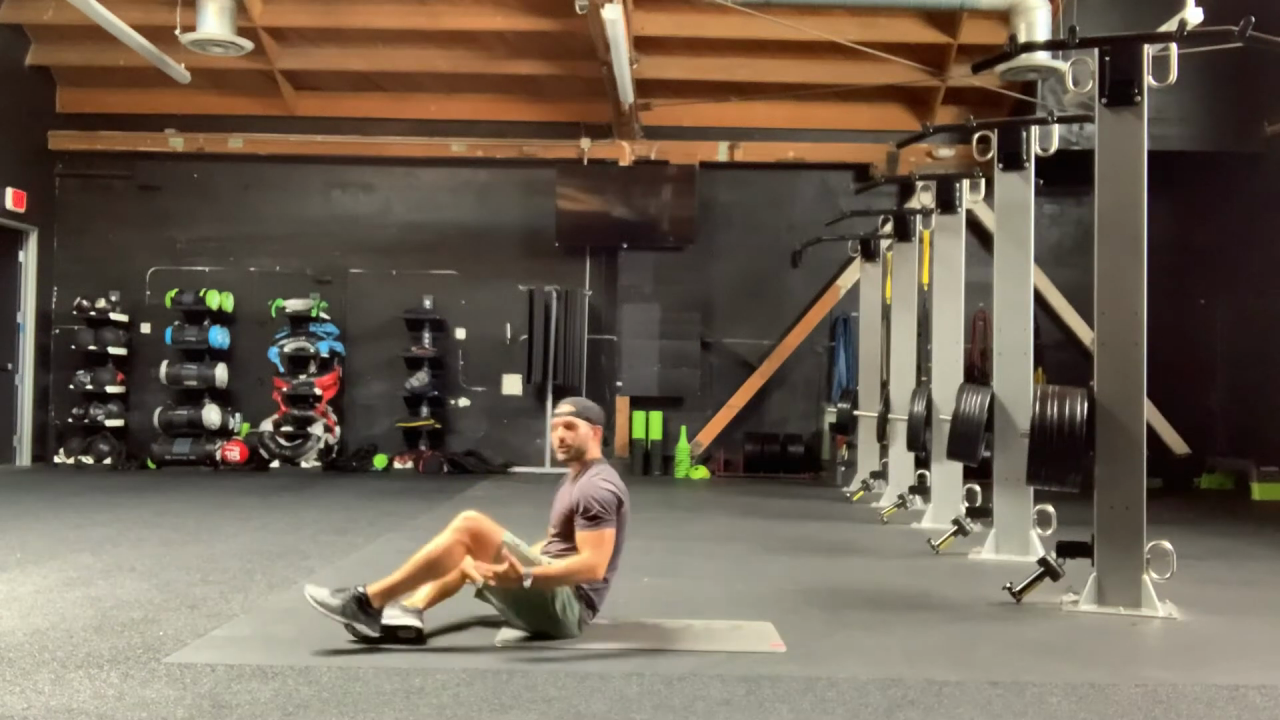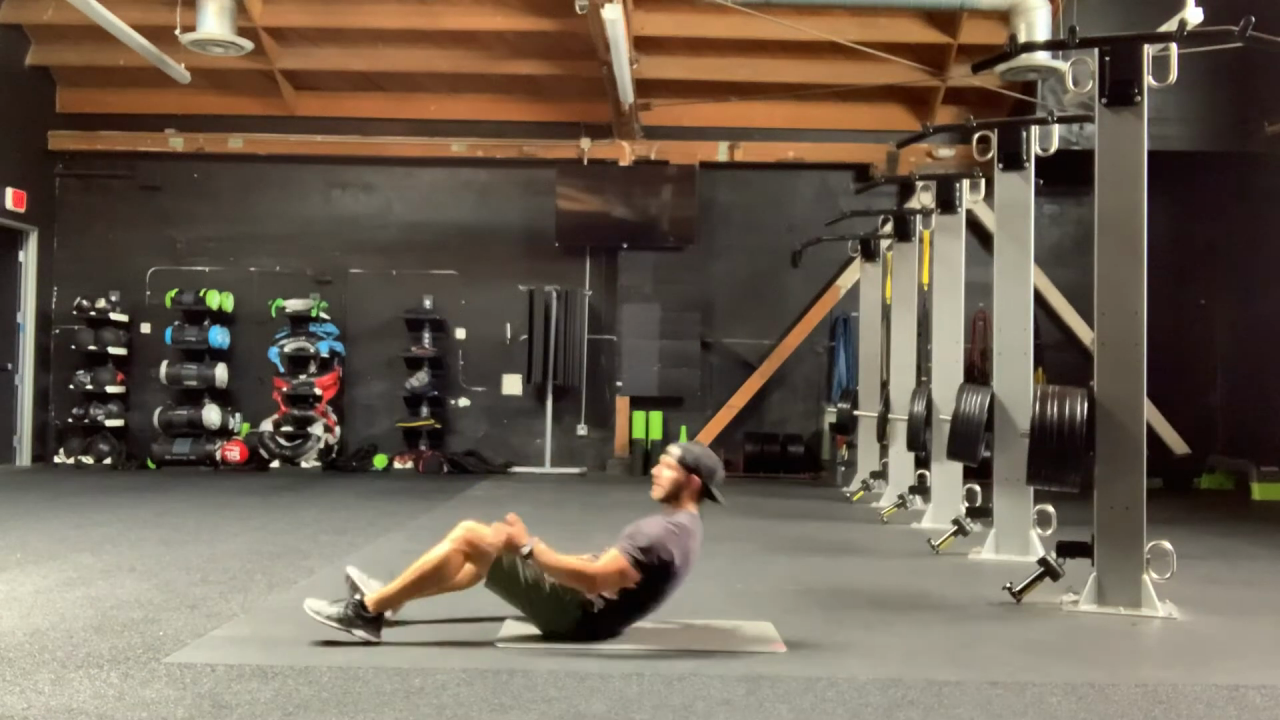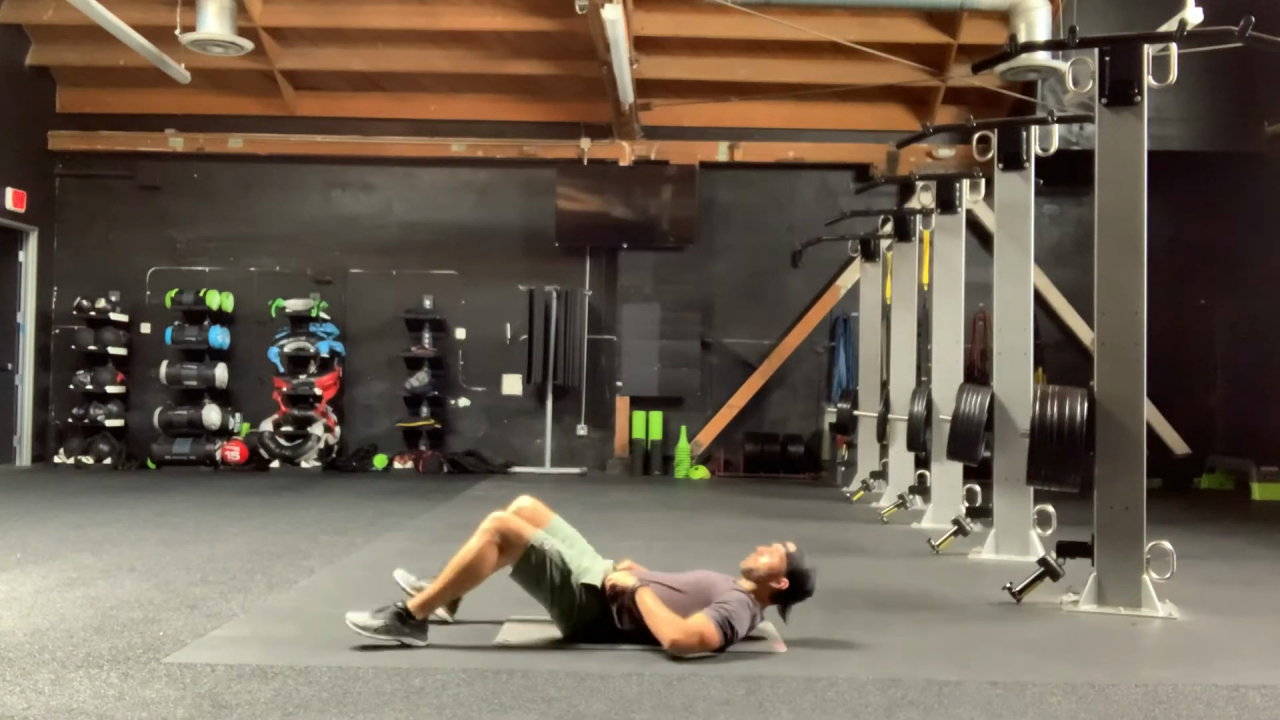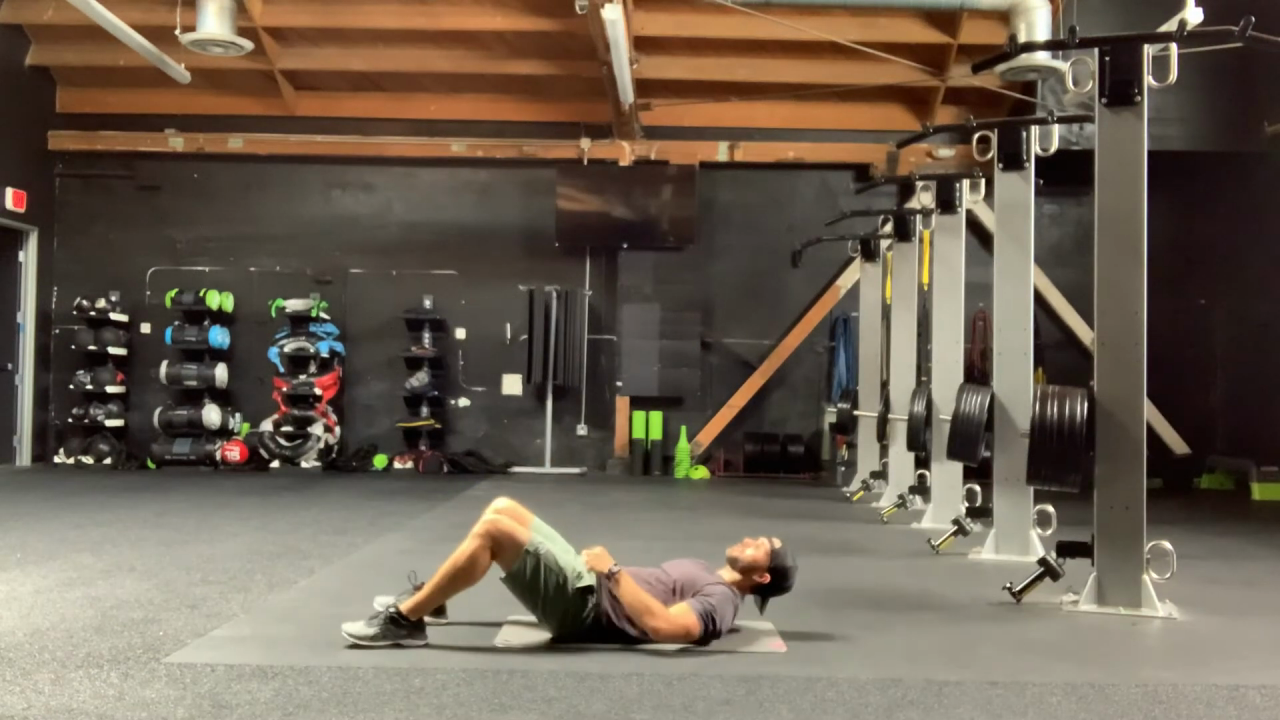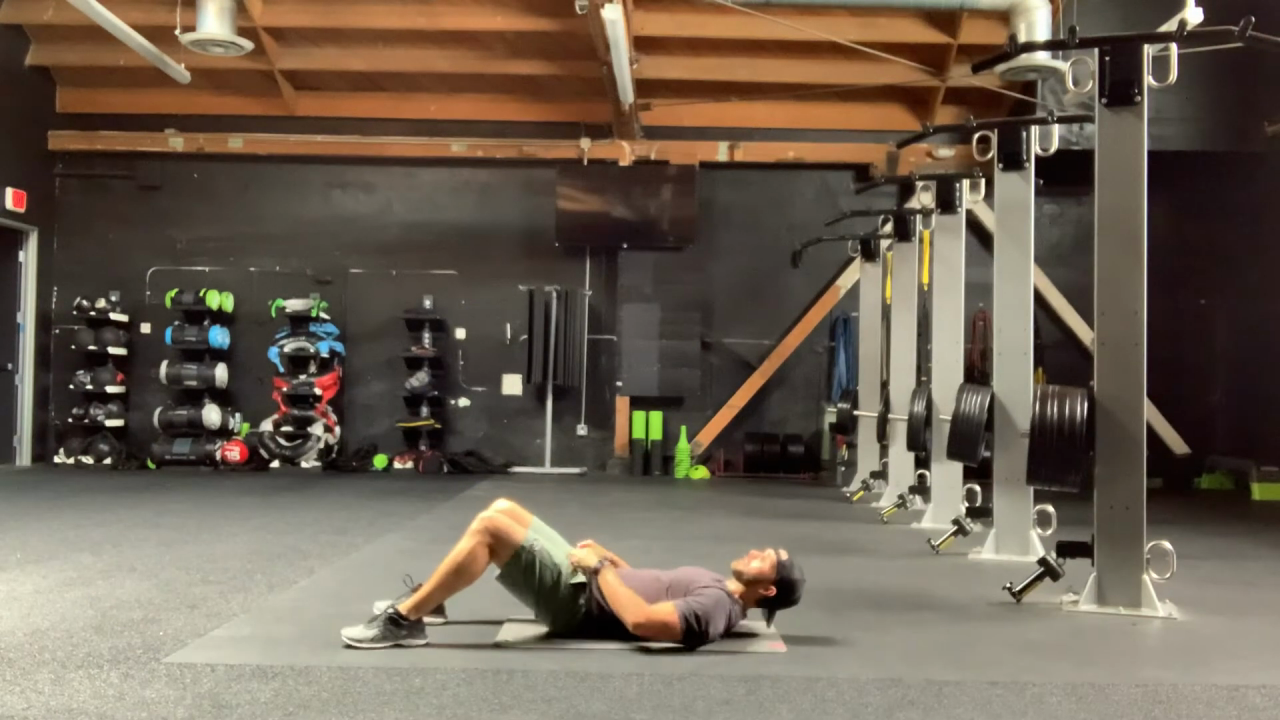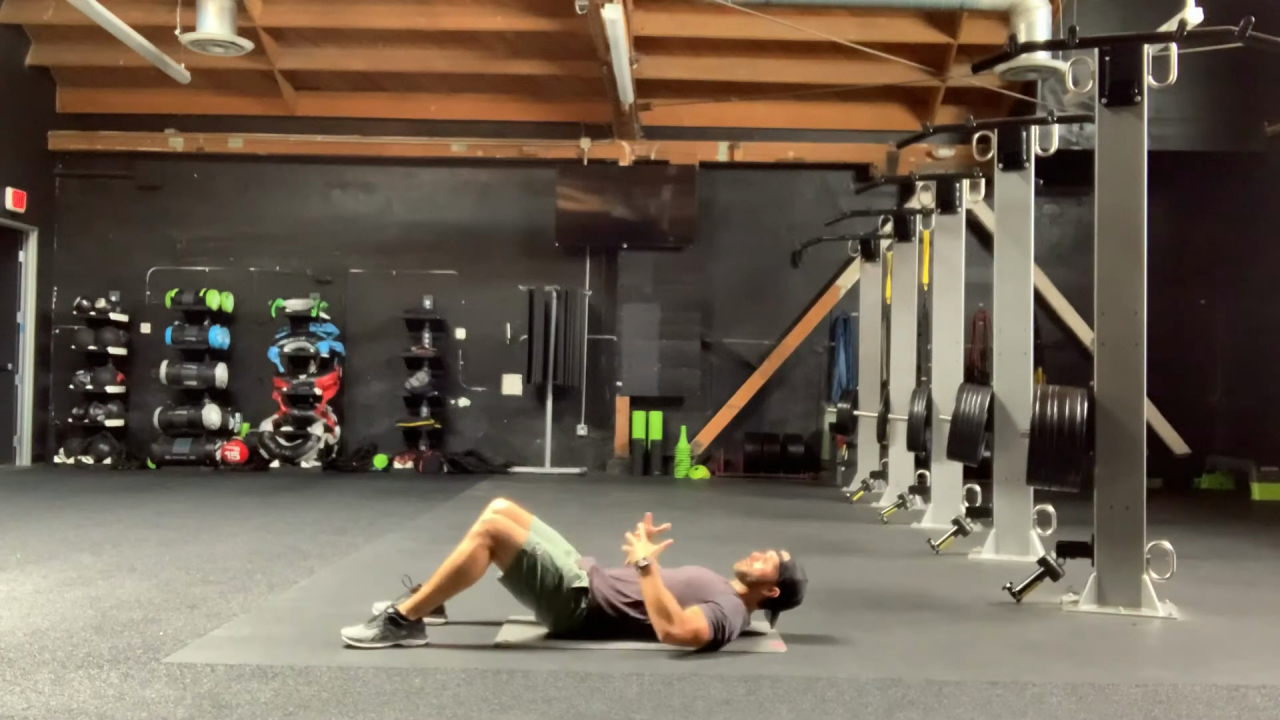
dt=0.5s
person 1, frame 1
left shoulder: (598, 488)
right shoulder: (575, 481)
left elbow: (592, 567)
left wrist: (523, 577)
left hip: (563, 607)
right hip: (549, 595)
left knee: (469, 526)
right knee: (467, 553)
left ankle: (367, 604)
right ankle: (408, 610)
person 1, frame 2
left shoulder: (667, 534)
right shoulder: (677, 526)
left elbow: (590, 580)
left wrist: (528, 547)
right wrist: (535, 546)
left hip: (574, 613)
right hip: (573, 592)
left knee: (468, 536)
right knee: (477, 553)
left ankle: (366, 614)
right ankle: (384, 599)
person 1, frame 3
left shoulder: (738, 611)
right shoulder: (734, 589)
left elbow: (678, 638)
left wrist: (636, 587)
right wrist: (636, 576)
left hip: (591, 607)
right hip: (601, 578)
left knee: (498, 526)
right knee: (524, 507)
left ankle: (409, 618)
right ankle: (441, 595)
person 1, frame 4
left shoulder: (719, 602)
right shoulder: (703, 574)
left elbow: (663, 626)
left wrist: (611, 572)
right wrist: (603, 566)
left hip: (580, 607)
right hip: (584, 582)
left knee: (490, 530)
right knee: (503, 508)
left ankle: (403, 621)
right ankle: (428, 600)
person 1, frame 5
left shoulder: (716, 608)
right shoulder: (717, 588)
left elbow: (640, 619)
left wrist: (597, 567)
right wrist: (608, 557)
left hip: (578, 602)
right hip: (585, 582)
left knee: (487, 526)
right knee: (501, 509)
left ankle: (403, 620)
right ankle: (427, 600)
person 1, frame 6
left shoulder: (728, 612)
right shoulder: (721, 590)
left elbow: (673, 630)
left wrist: (647, 563)
right wrist: (649, 550)
left hip: (578, 603)
right hip: (586, 577)
left knee: (489, 531)
right knee: (500, 509)
left ankle: (403, 621)
right ankle: (426, 601)
